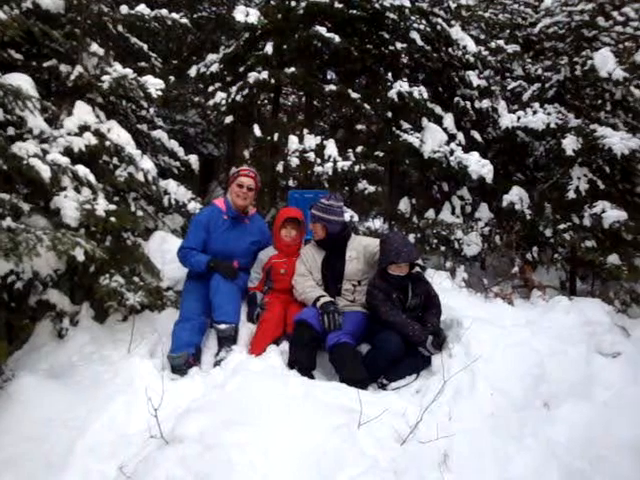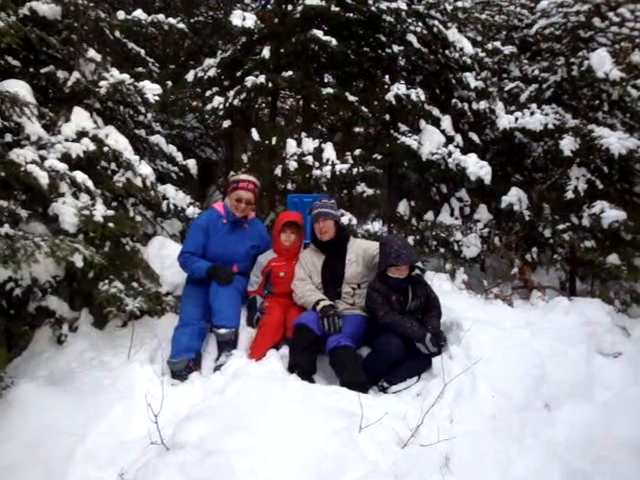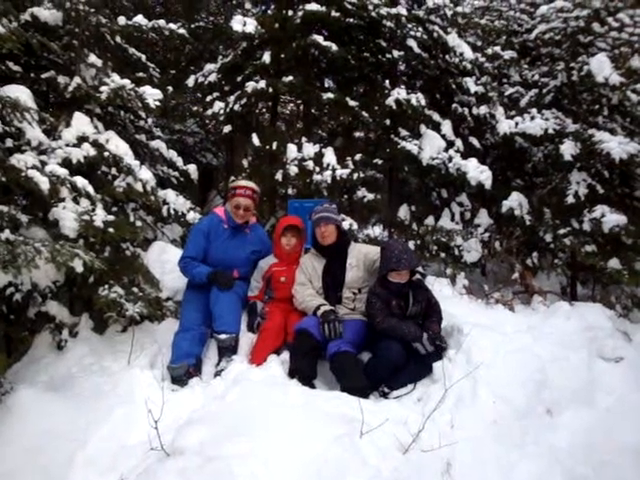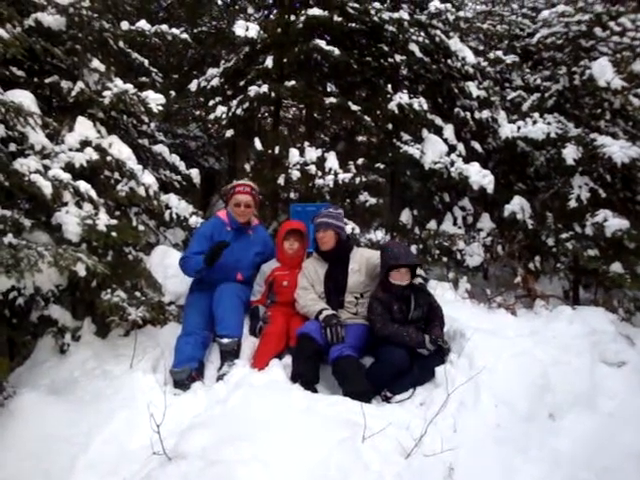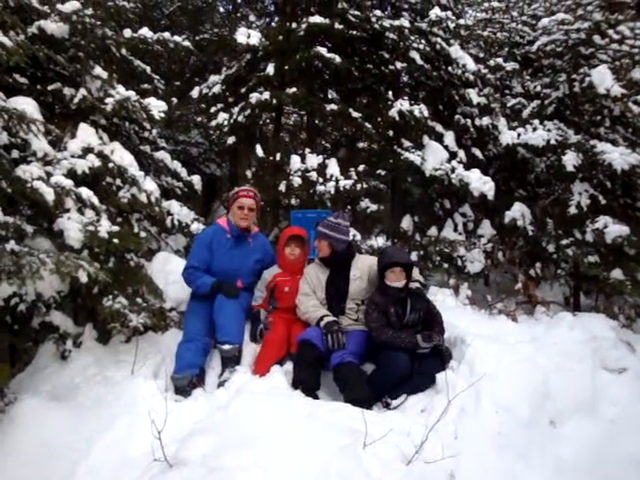
dt=0.5s
person 1, frame 1
left shoulder: (258, 225)
right shoulder: (207, 216)
right elbow: (186, 253)
right wrist: (213, 263)
left hip: (235, 279)
right hip: (203, 276)
left knee: (221, 280)
right knee: (192, 314)
left ankle: (226, 337)
right ankle: (183, 359)
person 1, frame 2
left shoulder: (257, 229)
right shoulder: (206, 220)
right elbow: (186, 258)
right wrist: (211, 270)
left hip: (235, 283)
right hip: (202, 281)
left knee: (223, 285)
right knee: (191, 318)
left ankle: (226, 341)
right ankle: (183, 364)
person 1, frame 3
left shoulder: (258, 235)
right shoulder: (207, 225)
right elbow: (187, 263)
right wrist: (212, 275)
left hip: (236, 288)
right hip: (202, 286)
left knee: (224, 291)
right knee: (192, 323)
left ankle: (227, 347)
right ankle: (183, 369)
person 1, frame 4
left shoulder: (261, 236)
right shoulder: (210, 227)
right elbow: (187, 263)
right wrist: (208, 259)
left hip: (239, 292)
right hip: (206, 289)
left knee: (227, 292)
right knee: (195, 328)
left ankle: (229, 353)
right ankle: (185, 374)
person 1, frame 5
left shoulder: (261, 243)
right shoulder: (210, 235)
right elbow: (191, 273)
right wrist: (217, 285)
left hip: (239, 299)
right hip: (206, 297)
left knee: (227, 302)
right knee: (195, 335)
left ankle: (230, 359)
right ankle: (186, 380)
person 2, frame 1
left shoulder: (362, 246)
right shoulder: (308, 252)
right elbow: (302, 283)
right wrist: (323, 302)
left hip: (355, 310)
right hip: (323, 311)
left knee: (338, 339)
right knee: (306, 319)
left ankle: (355, 387)
right ankle: (298, 375)
person 2, frame 2
left shoulder: (360, 248)
right shoulder: (307, 256)
right elbow: (301, 287)
right wrist: (323, 305)
left hip: (354, 313)
right hip: (323, 315)
left knee: (338, 342)
right knee: (306, 322)
left ankle: (356, 391)
right ankle: (299, 379)
person 2, frame 3
left shoulder: (361, 253)
right shoulder: (308, 260)
right elbow: (302, 292)
right wrist: (323, 310)
left hip: (355, 318)
right hip: (323, 320)
left knee: (339, 348)
right knee: (306, 328)
left ankle: (356, 395)
right ankle: (300, 384)
person 2, frame 4
left shoulder: (364, 258)
right shoulder: (310, 264)
right elbow: (305, 297)
right wrist: (326, 315)
left hip: (356, 322)
right hip: (326, 324)
left knee: (341, 352)
right knee: (309, 331)
left ankle: (359, 399)
right ankle: (302, 388)
person 2, frame 5
left shoulder: (366, 264)
right shoulder: (312, 270)
right elbow: (306, 302)
right wrist: (326, 322)
left hip: (357, 329)
right hip: (327, 330)
left knee: (342, 359)
right knee: (309, 339)
left ankle: (360, 406)
right ankle: (303, 396)
person 3, frame 1
left shoulder: (417, 278)
right shoulder: (377, 285)
left elbow: (433, 303)
right elbow: (391, 317)
left wrist: (430, 328)
right wrist: (421, 337)
left hip: (414, 329)
right hip: (386, 330)
left knee: (437, 339)
right knee: (393, 345)
left ankle: (390, 376)
person 3, frame 2
left shoulder: (417, 280)
right shoulder: (377, 288)
left elbow: (433, 305)
right elbow: (388, 319)
left wrist: (430, 330)
right wrist: (420, 335)
left hip: (415, 333)
right hip: (387, 334)
left knee: (435, 344)
right knee: (393, 348)
left ankle: (390, 379)
person 3, frame 3
left shoulder: (418, 285)
right shoulder: (377, 292)
left elbow: (434, 310)
right elbow: (383, 323)
left wrist: (431, 333)
right wrist: (416, 335)
left hip: (416, 338)
right hip: (388, 339)
left knee: (434, 351)
right knee: (394, 353)
left ankle: (391, 385)
person 3, frame 4
left shoulder: (419, 289)
right shoulder: (380, 296)
left elbow: (436, 315)
right elbow: (384, 328)
left wrist: (434, 336)
right wrist: (418, 340)
left hip: (419, 342)
right hip: (391, 344)
left knee: (435, 357)
right knee: (398, 358)
left ankle: (393, 389)
person 3, frame 5
left shoulder: (417, 294)
right shoulder: (376, 301)
left elbow: (434, 319)
right elbow: (379, 334)
left wrist: (434, 339)
right wrist: (414, 340)
left hip: (419, 349)
right hip: (389, 349)
left knee: (435, 363)
right knee: (400, 364)
left ankle: (393, 395)
person 4, frame 1
right shoulder: (267, 255)
right elbow: (255, 282)
right wrist: (254, 304)
left hip: (297, 299)
right hip: (274, 296)
left knee: (295, 316)
right knee: (274, 315)
right ankle: (257, 354)
person 4, frame 2
right shoulder: (266, 259)
right elbow: (255, 286)
right wrist: (253, 308)
left hip: (296, 303)
right hip: (274, 300)
left knee: (295, 319)
right knee: (274, 318)
right ankle: (256, 358)
person 4, frame 3
right shoulder: (267, 264)
right elbow: (255, 291)
right wrist: (254, 313)
left hip: (297, 307)
right hip: (275, 305)
left knee: (296, 325)
right knee: (274, 324)
right ankle: (257, 363)
person 4, frame 4
right shoulder: (270, 268)
right elbow: (258, 295)
right wrist: (256, 316)
left hip: (300, 311)
right hip: (277, 309)
left knee: (298, 330)
right knee: (276, 329)
right ankle: (259, 367)
person 4, frame 5
right shoulder: (271, 274)
right elbow: (260, 300)
left hip: (301, 317)
right hip: (279, 315)
left knee: (299, 336)
right knee: (277, 336)
right ankle: (260, 374)
